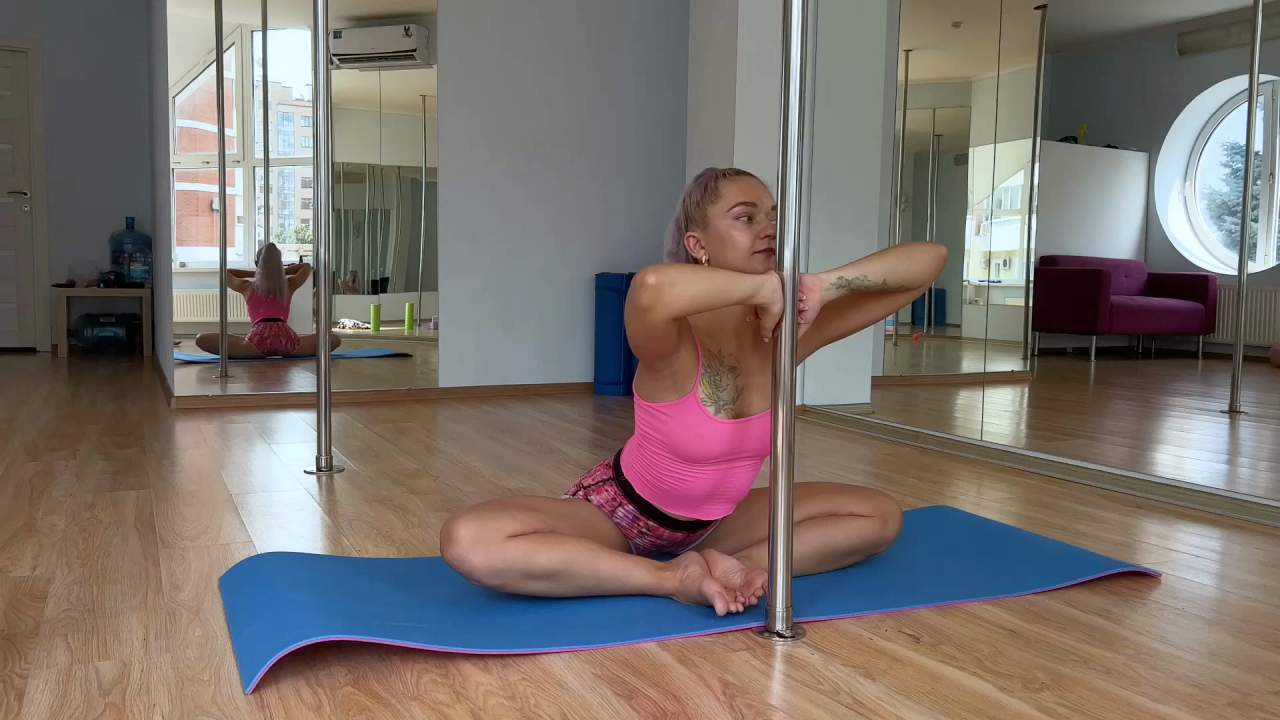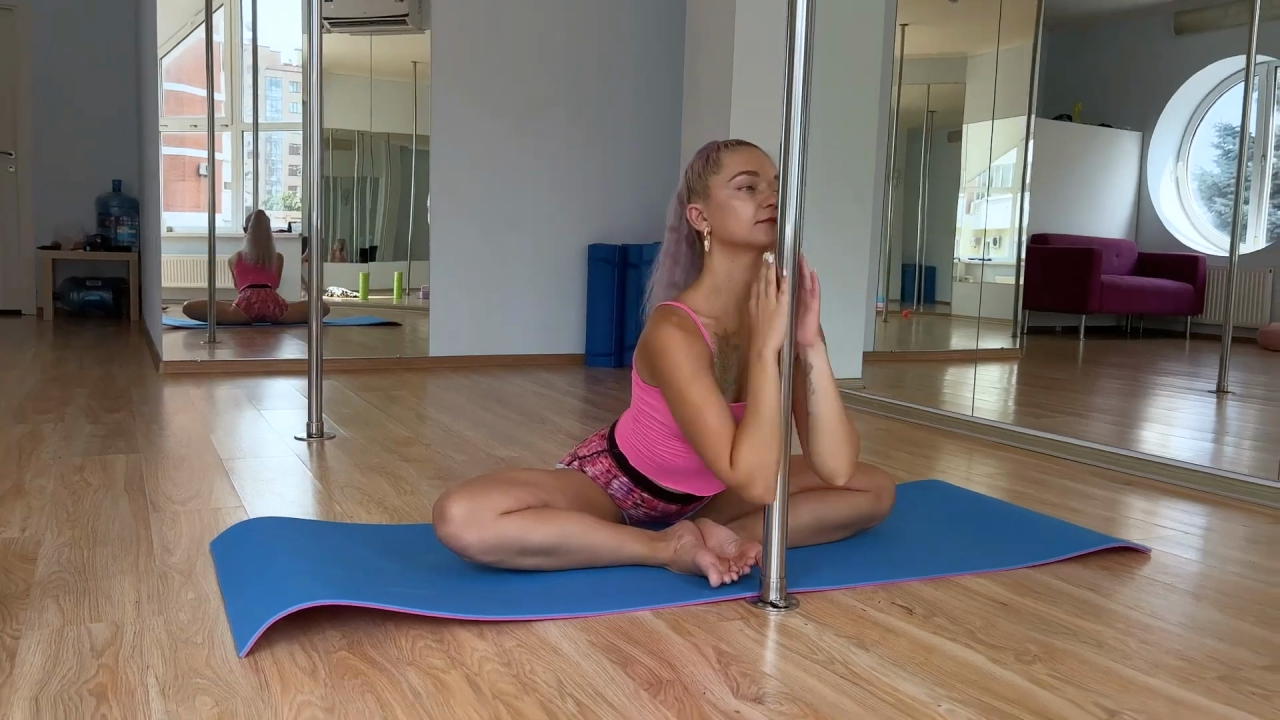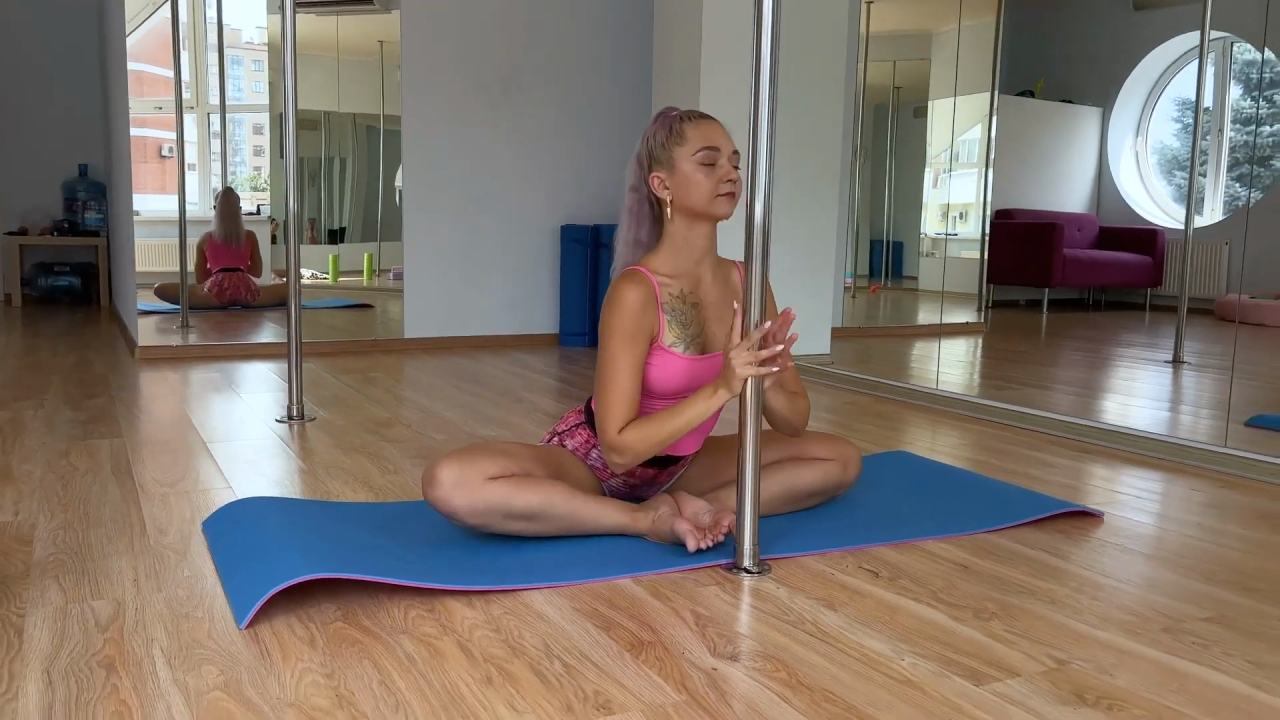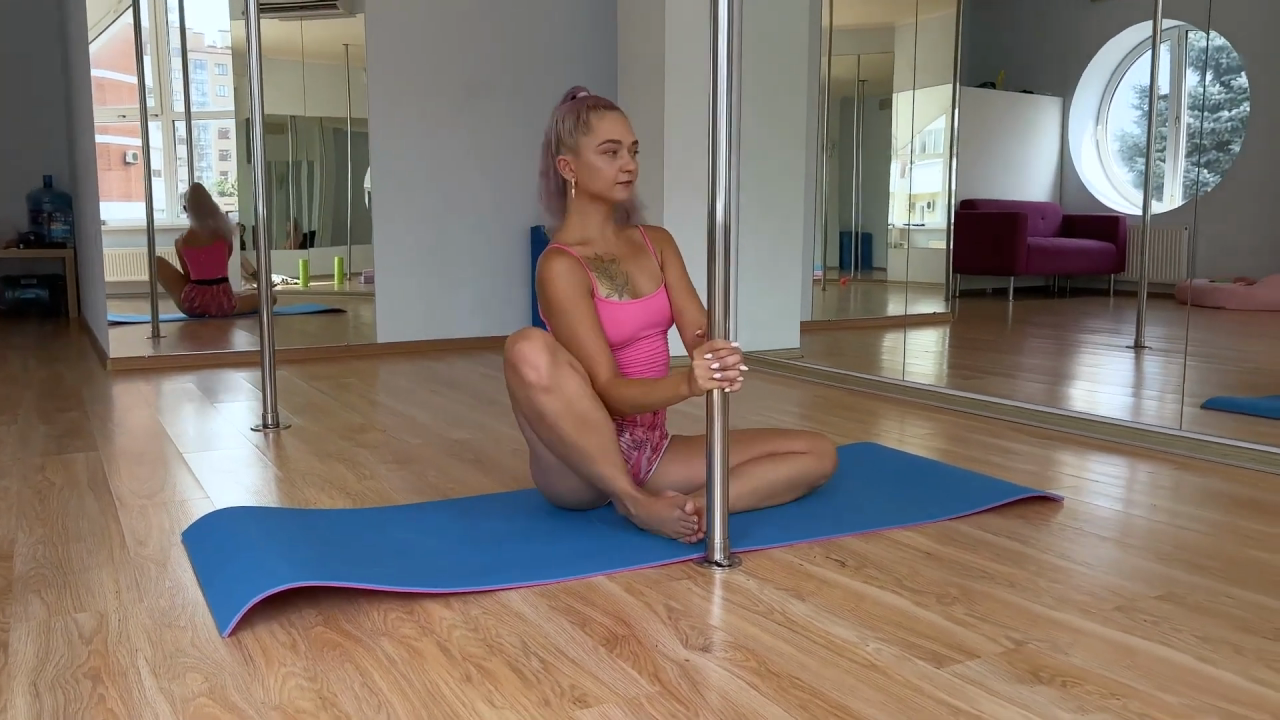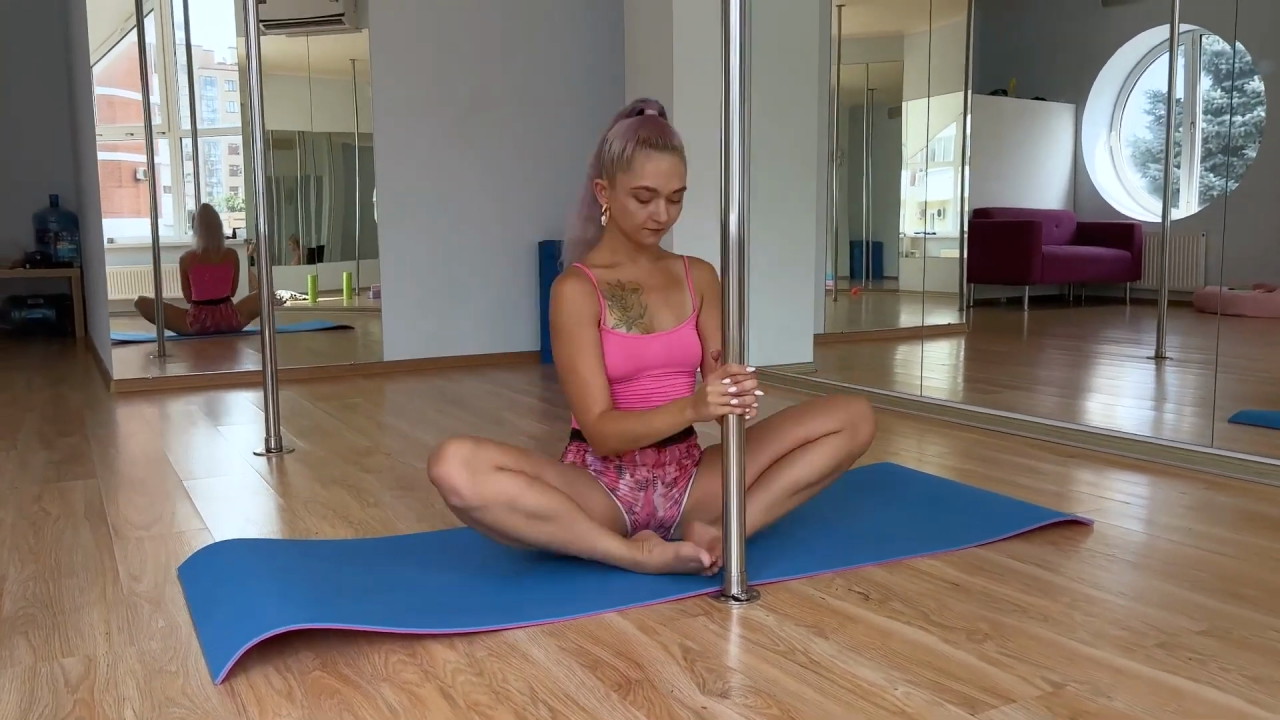
dt=1s
person 1, frame 1
left shoulder: (791, 332)
right shoulder: (673, 343)
left elbow: (930, 260)
right elbow: (652, 286)
left wrist: (826, 282)
right wrist: (764, 285)
left hip: (712, 522)
right hip: (619, 514)
left knee: (880, 516)
right knee: (468, 541)
left ankle: (720, 567)
right ankle: (675, 579)
person 1, frame 2
left shoulder: (793, 319)
right shoulder: (674, 331)
left elbow: (837, 470)
right elbow: (755, 484)
left wrist: (810, 345)
right wrist: (767, 345)
left hip: (702, 497)
right hip: (611, 487)
left knee: (874, 491)
right knee: (460, 518)
left ankle: (714, 536)
right ankle: (668, 549)
person 1, frame 3
left shoulder: (748, 284)
right shoulder: (635, 292)
left elbow: (796, 420)
right elbow: (619, 447)
left wrist: (763, 382)
right wrist: (721, 388)
left hip: (678, 466)
right hip: (591, 462)
left knee: (841, 459)
right knee: (450, 485)
right ankle: (647, 521)
person 1, frame 4
left shoulder: (657, 243)
right shoulder: (561, 266)
left elbow: (699, 336)
right elbow: (610, 392)
left wrist: (718, 356)
right wrist: (687, 382)
left hip: (652, 445)
right hip: (583, 465)
left knee: (819, 454)
right knee: (528, 349)
left ankle: (693, 505)
right ankle: (638, 503)
person 1, frame 5
left shoulder: (698, 277)
right shoulder: (576, 289)
left elbow: (719, 380)
right elbow: (602, 431)
left wrist: (733, 394)
right wrist: (693, 408)
left hip: (686, 479)
right hip: (601, 490)
left knee: (854, 418)
right knee: (450, 469)
left ankle: (717, 531)
right ankle: (631, 551)
